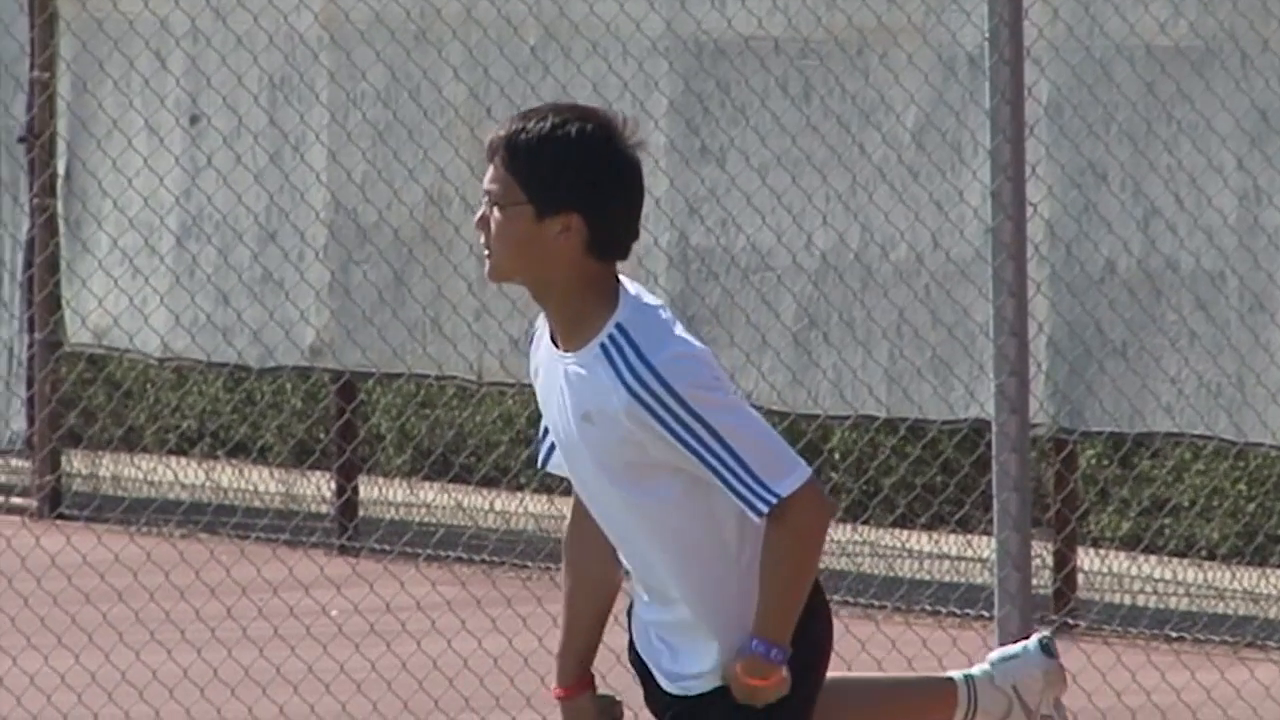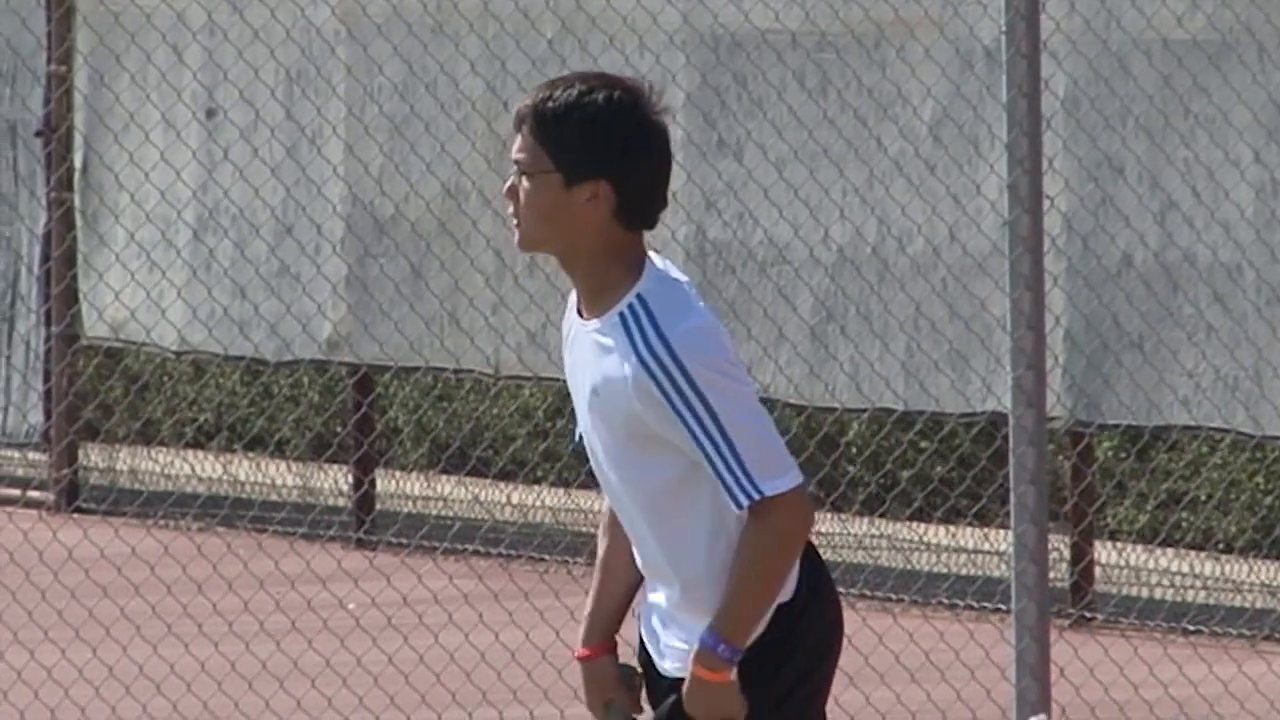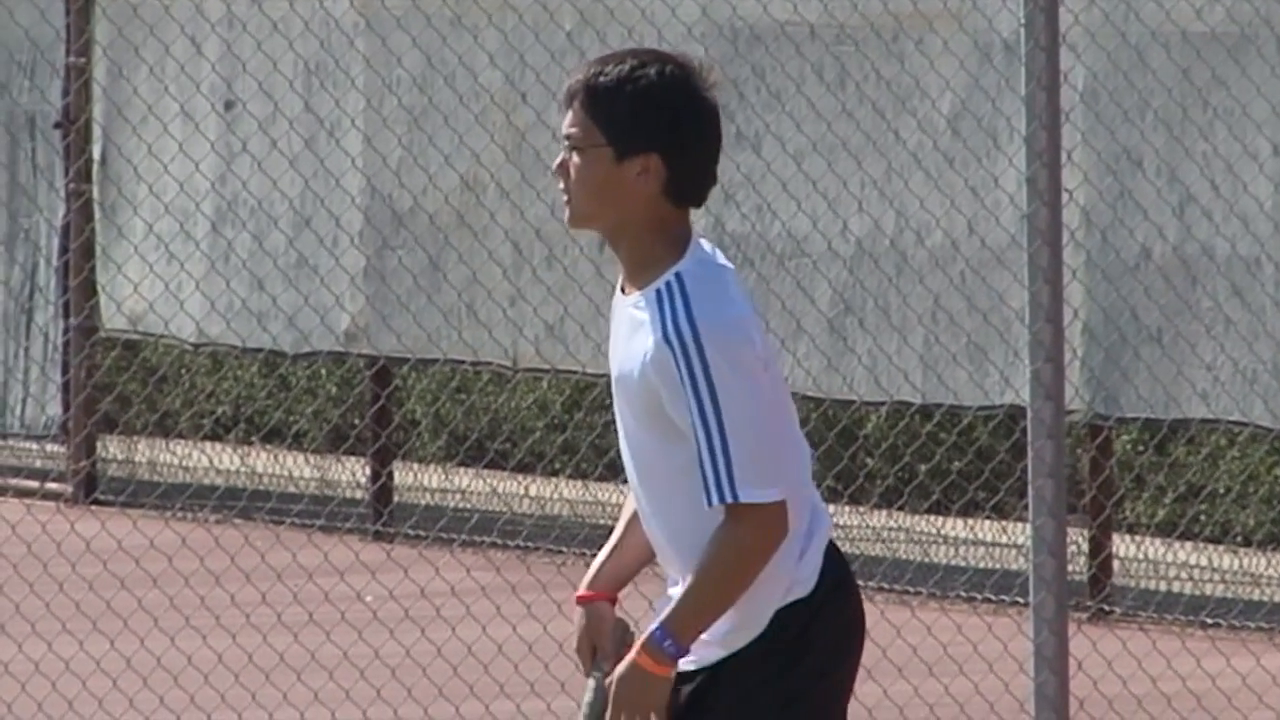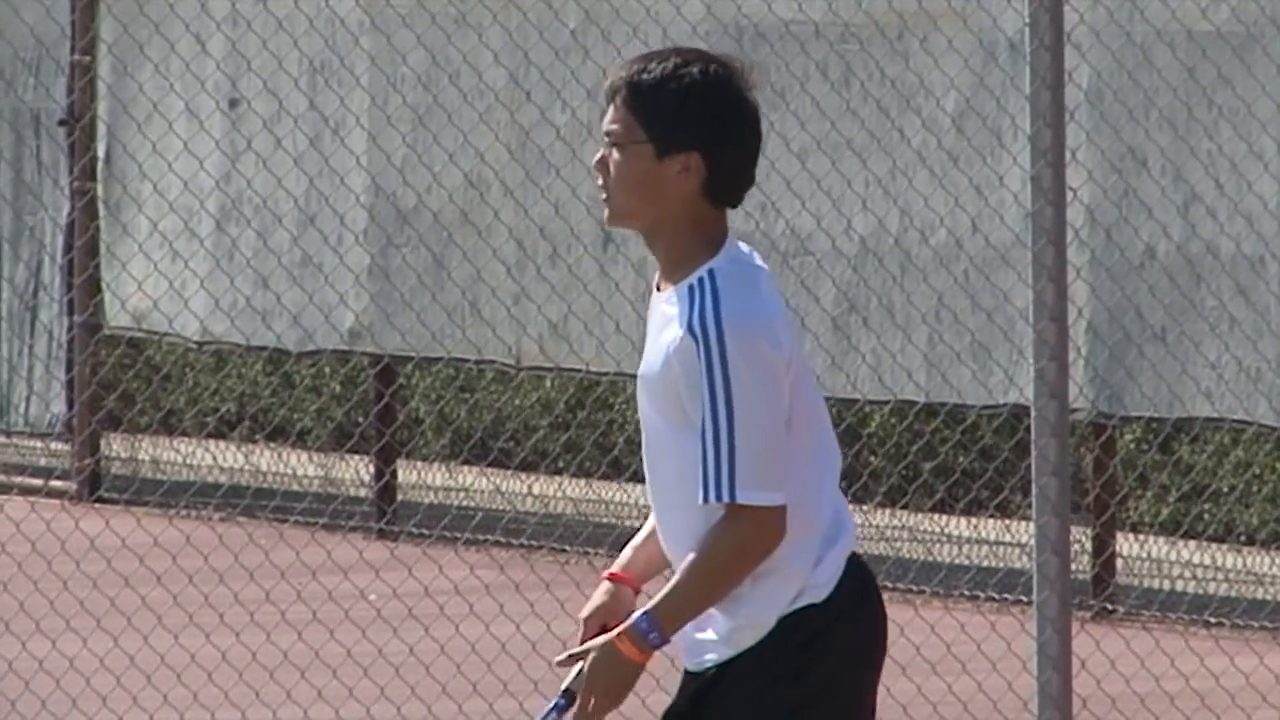
dt=0.4s
person 1, frame 1
left shoulder: (649, 369)
right shoulder: (553, 341)
left elbow: (800, 507)
right elbow: (597, 509)
left wrist: (765, 656)
left hip: (738, 653)
person 1, frame 2
left shoulder: (662, 343)
right shoulder: (588, 315)
left elbow: (783, 509)
left wrist: (717, 661)
right wrist: (597, 641)
left hip: (759, 637)
right hip: (681, 627)
person 1, frame 3
left shoulder: (694, 323)
right shoulder: (642, 293)
left elbow: (759, 518)
left wrist: (657, 654)
right wrist: (600, 587)
left hip: (775, 635)
right hip: (727, 624)
person 1, frame 4
left shoulder: (720, 319)
right shoulder: (686, 293)
left elbow: (753, 522)
left wrist: (636, 639)
right wrist: (626, 577)
left hip: (790, 640)
right hip: (783, 628)
